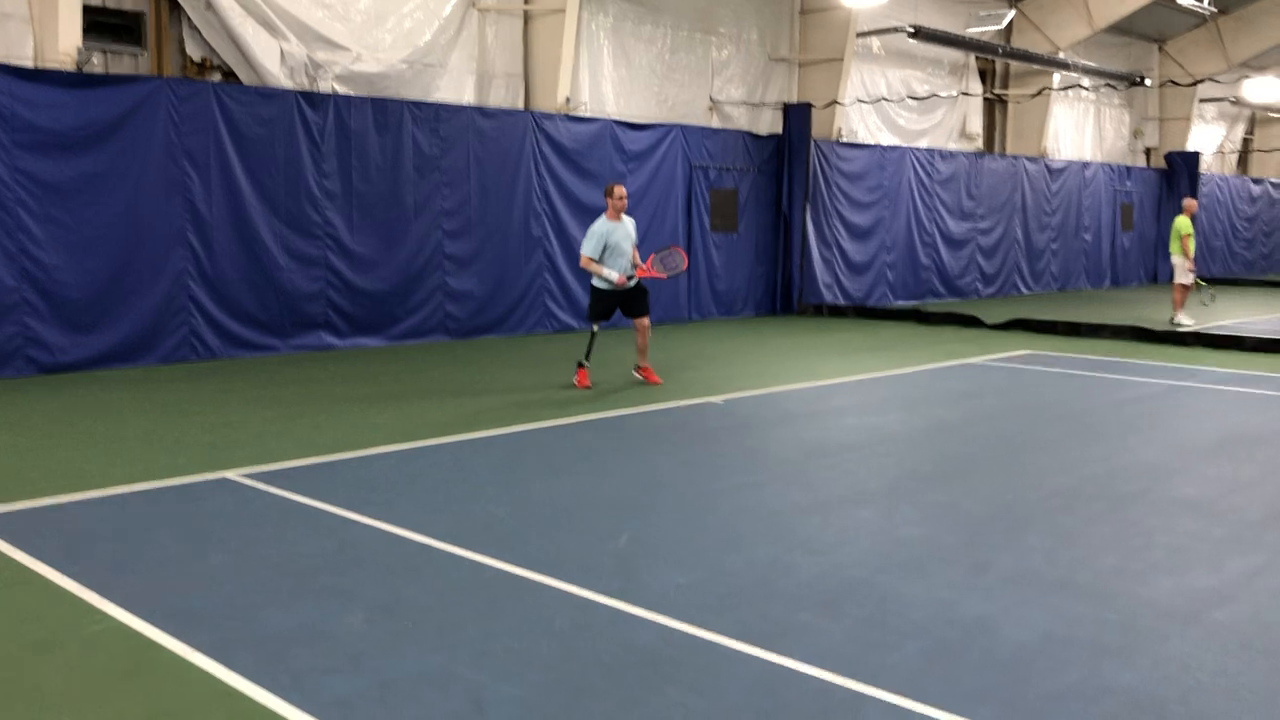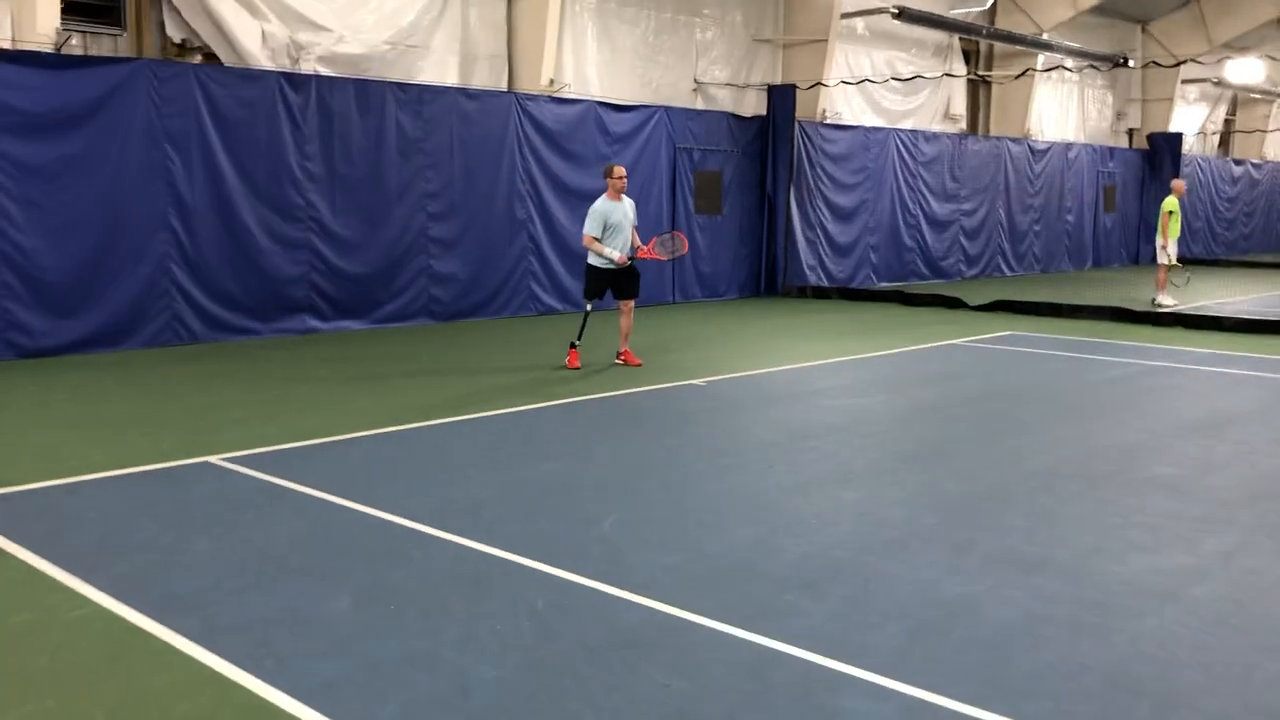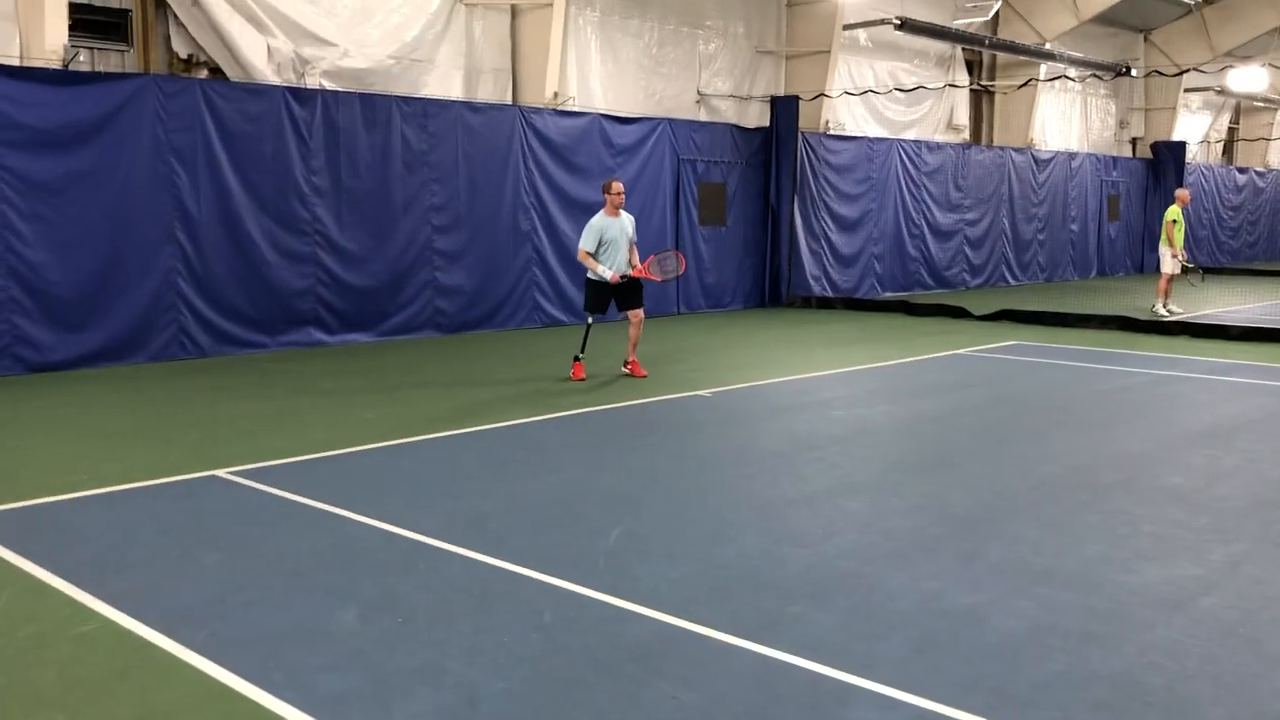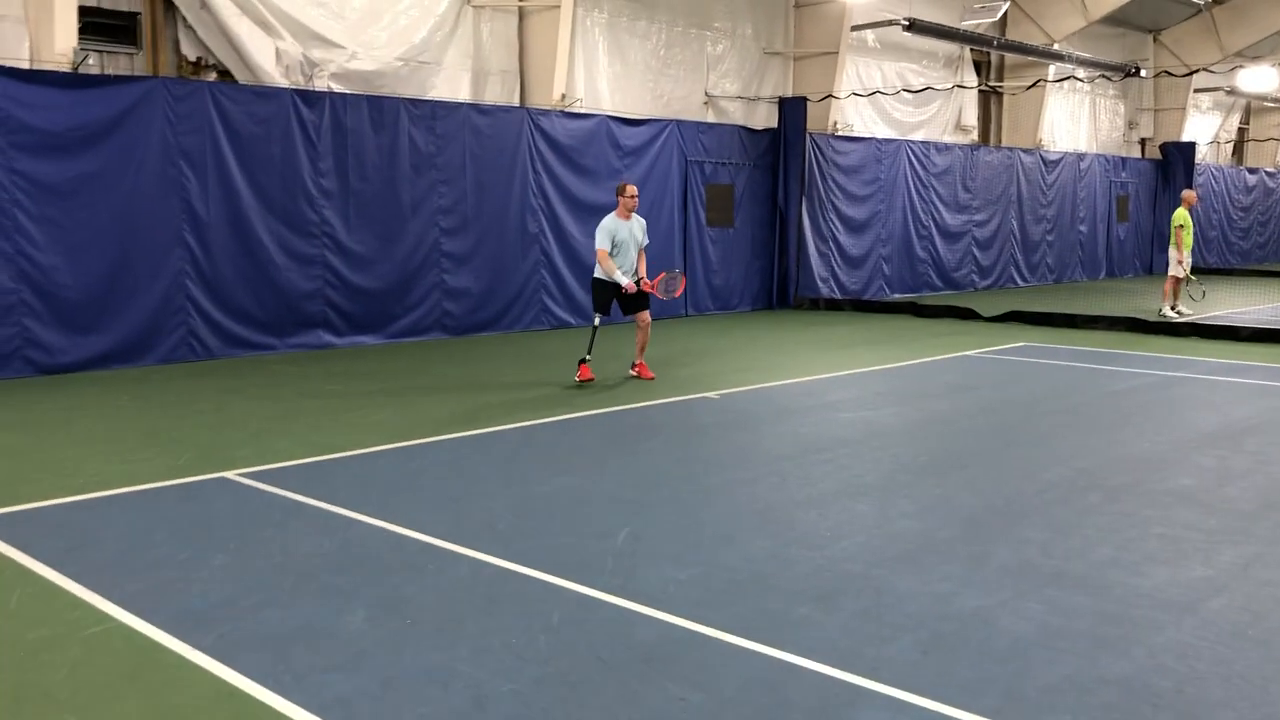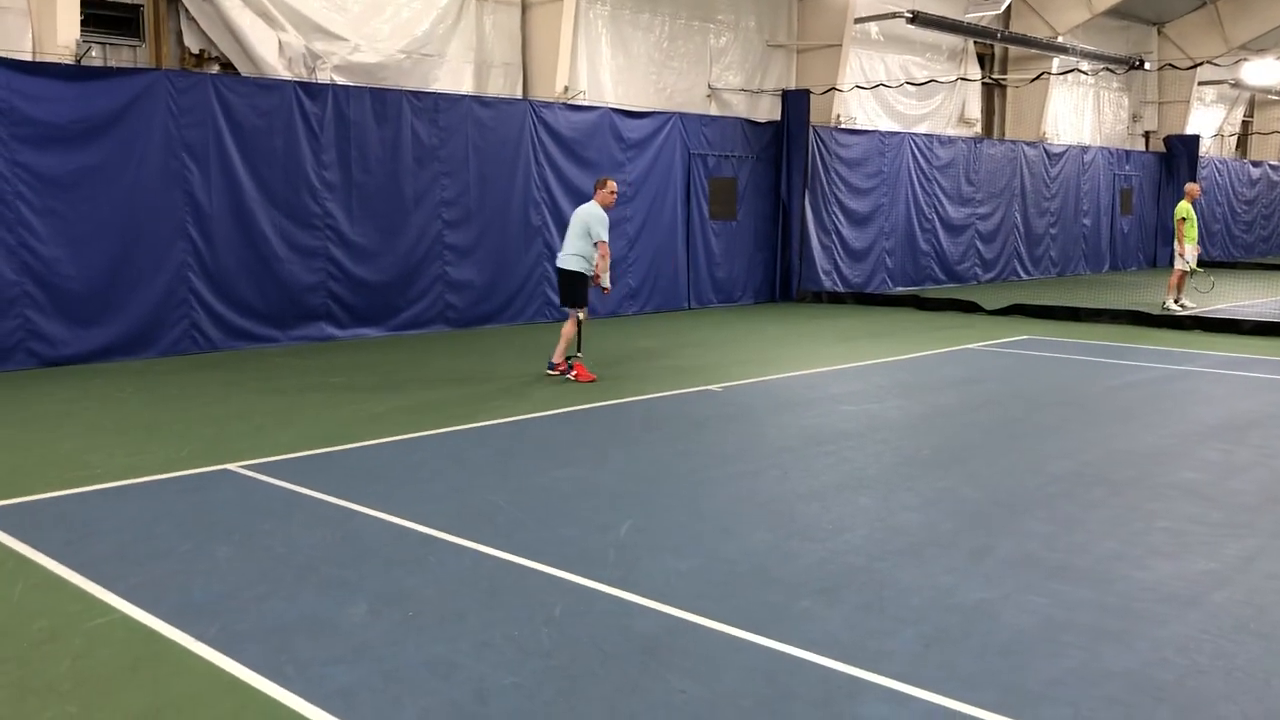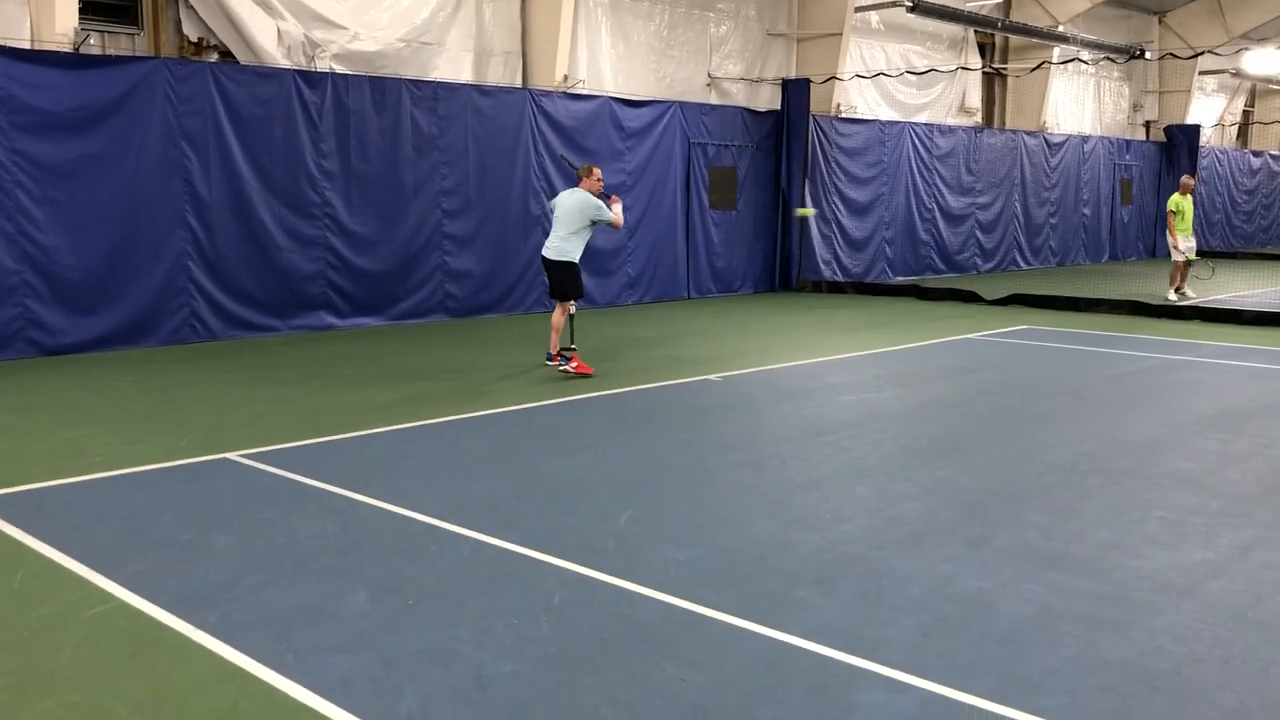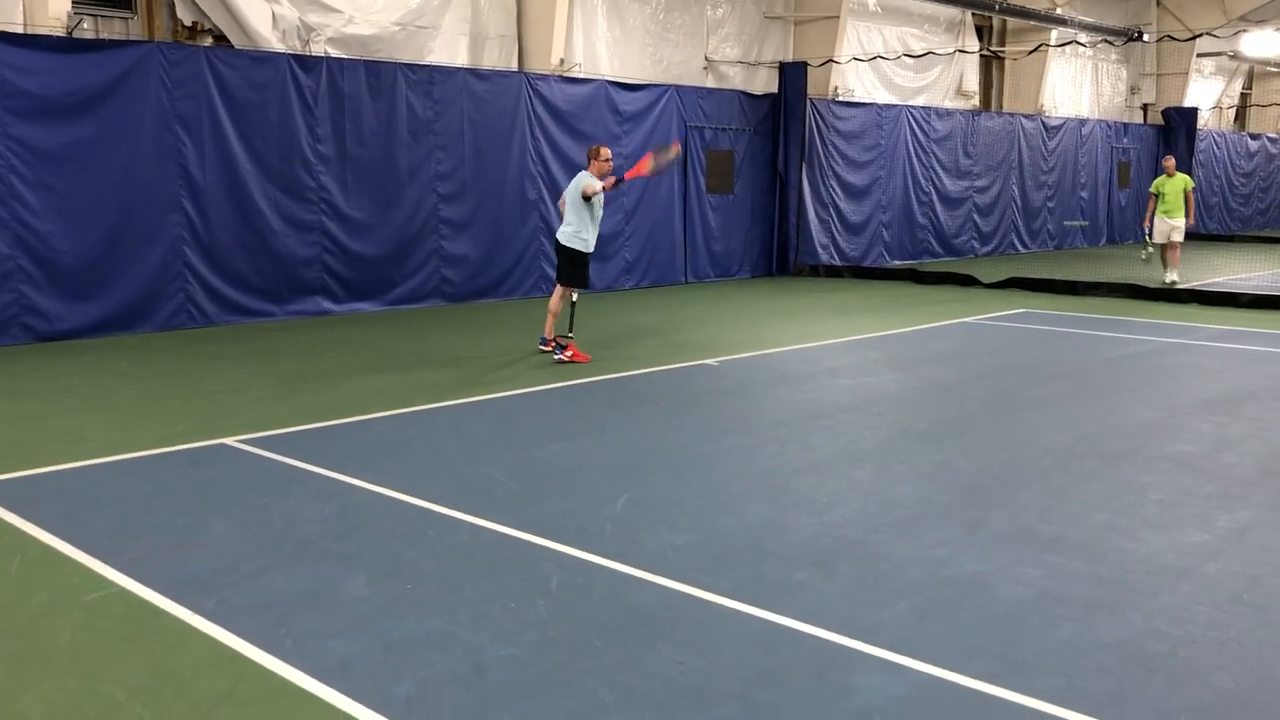
dt=0.5s
person 1, frame 1
left shoulder: (630, 222)
right shoulder: (599, 229)
right elbow: (585, 262)
left wrist: (638, 264)
right wrist: (612, 276)
left hip: (630, 284)
right hip: (605, 288)
left knee: (643, 324)
right knee: (595, 329)
left ankle: (642, 367)
right ankle: (582, 370)
person 1, frame 2
left shoulder: (629, 203)
right shoulder: (599, 208)
right elbow: (587, 241)
left wrist: (638, 246)
right wrist: (613, 255)
left hip: (624, 266)
right hip: (600, 266)
left knee: (628, 306)
right knee: (588, 308)
left ankle: (623, 352)
right ankle: (574, 350)
person 1, frame 3
left shoulder: (629, 219)
right shoulder: (596, 224)
right elbow: (582, 255)
left wrist: (635, 264)
right wrist: (607, 273)
left hip: (625, 279)
right hip: (599, 281)
left knee: (637, 317)
right knee: (590, 321)
left ankle: (630, 361)
right ankle: (578, 362)
person 1, frame 4
left shoulder: (640, 223)
right shoulder: (607, 225)
right elbow: (602, 258)
left wrist: (642, 276)
right wrist: (623, 281)
left hip: (630, 281)
right hip: (605, 280)
left knee: (644, 320)
right knee: (598, 320)
left ankle: (638, 364)
right ankle: (583, 366)
person 1, frame 5
left shoulder: (586, 210)
right shoulder: (598, 215)
right elbow: (603, 252)
left wrist: (594, 271)
right wrist: (605, 280)
left hip: (573, 267)
right hip: (573, 269)
left knee: (576, 316)
right knee: (578, 316)
left ankle: (557, 361)
right ankle: (573, 365)
person 1, frame 6
left shoulder: (564, 196)
right shoulder: (592, 204)
left elbow: (554, 206)
right elbow: (617, 222)
right wrist: (616, 206)
left hip: (549, 255)
right hip: (564, 259)
left knee: (561, 304)
right knee: (568, 305)
left ankle: (554, 352)
right ankle: (567, 360)
person 1, frame 7
left shoulder: (581, 179)
right shoulder: (587, 180)
left elbow: (563, 203)
right elbow: (588, 190)
right wrist: (604, 185)
left hip: (567, 242)
right hip: (576, 245)
left knee: (562, 290)
right knee: (569, 292)
left ankle: (548, 338)
right ankle: (563, 348)
